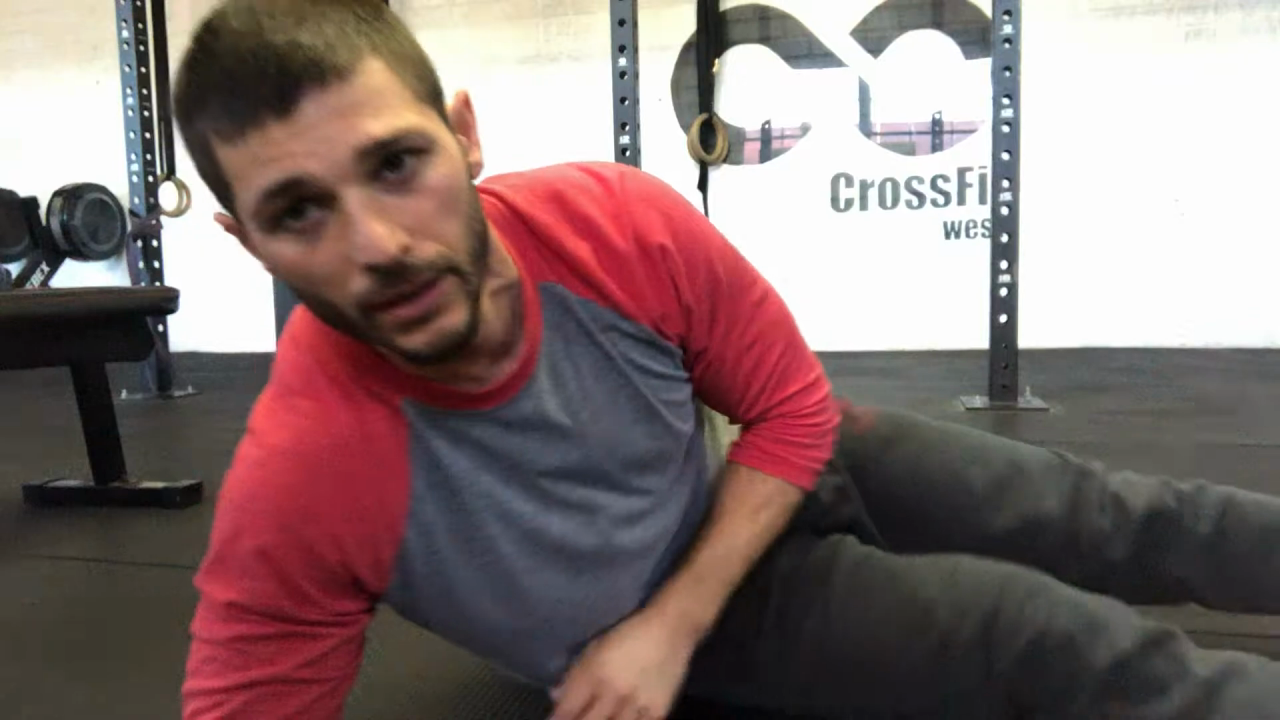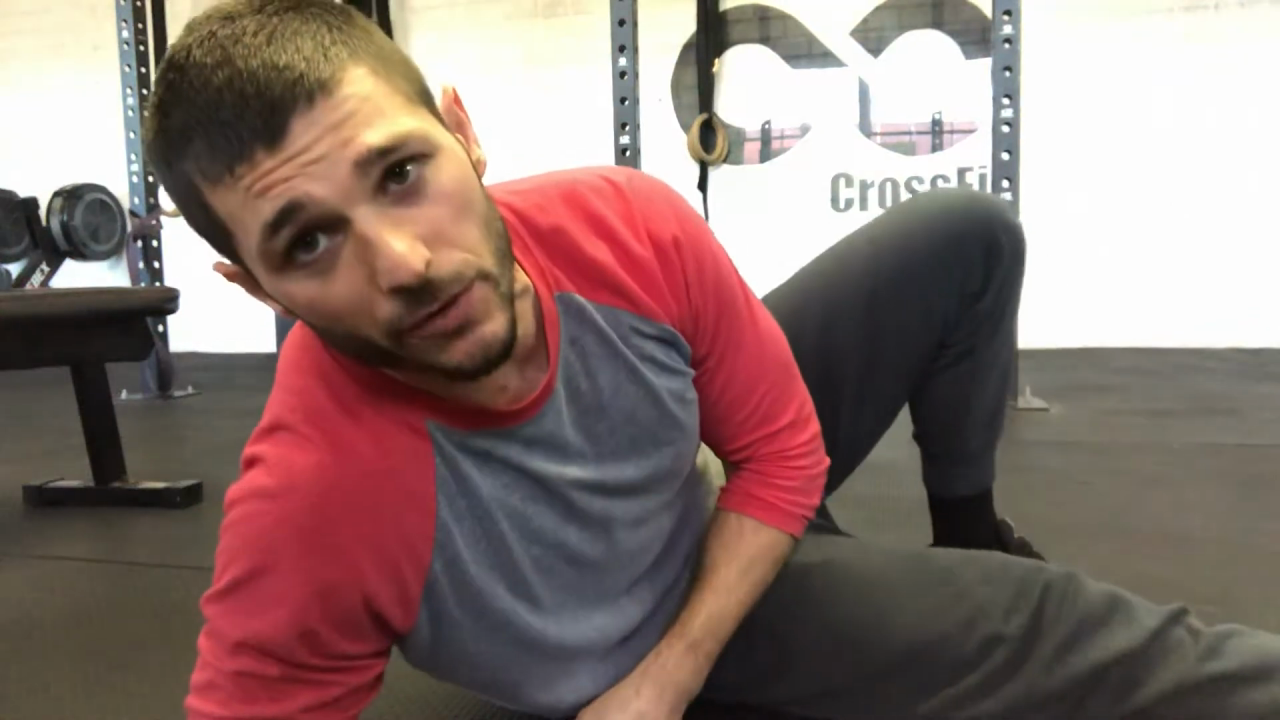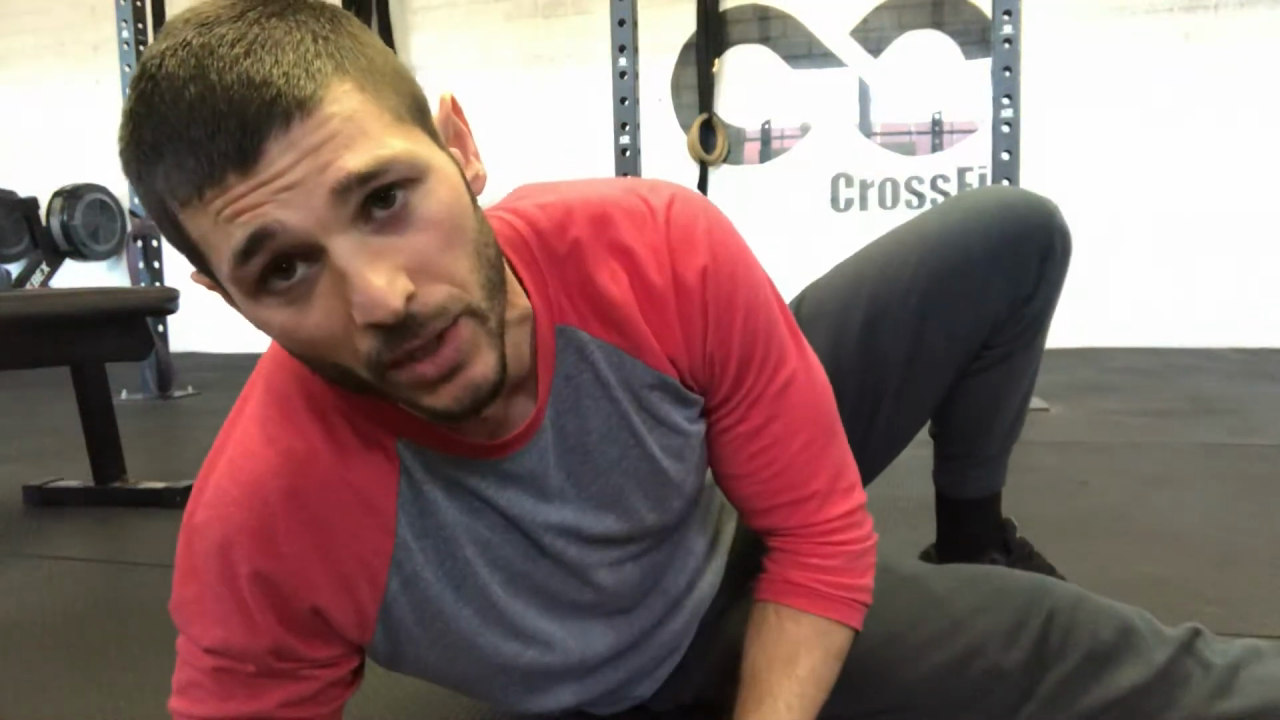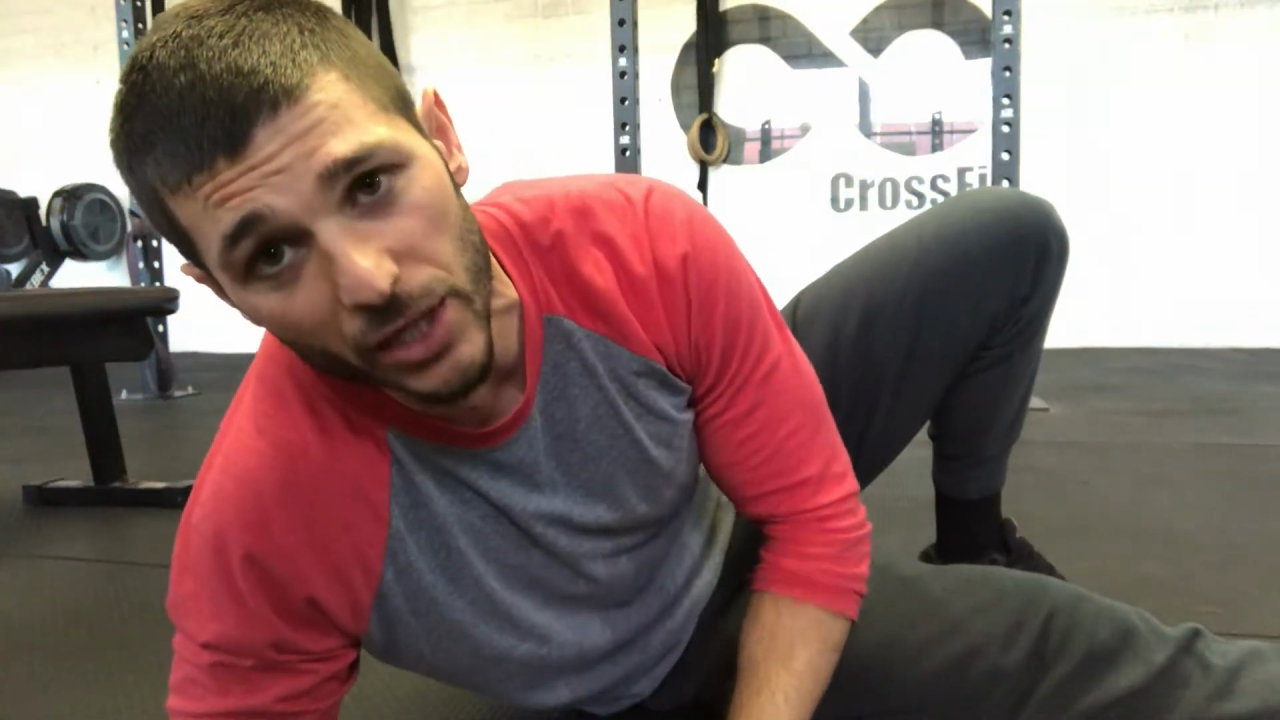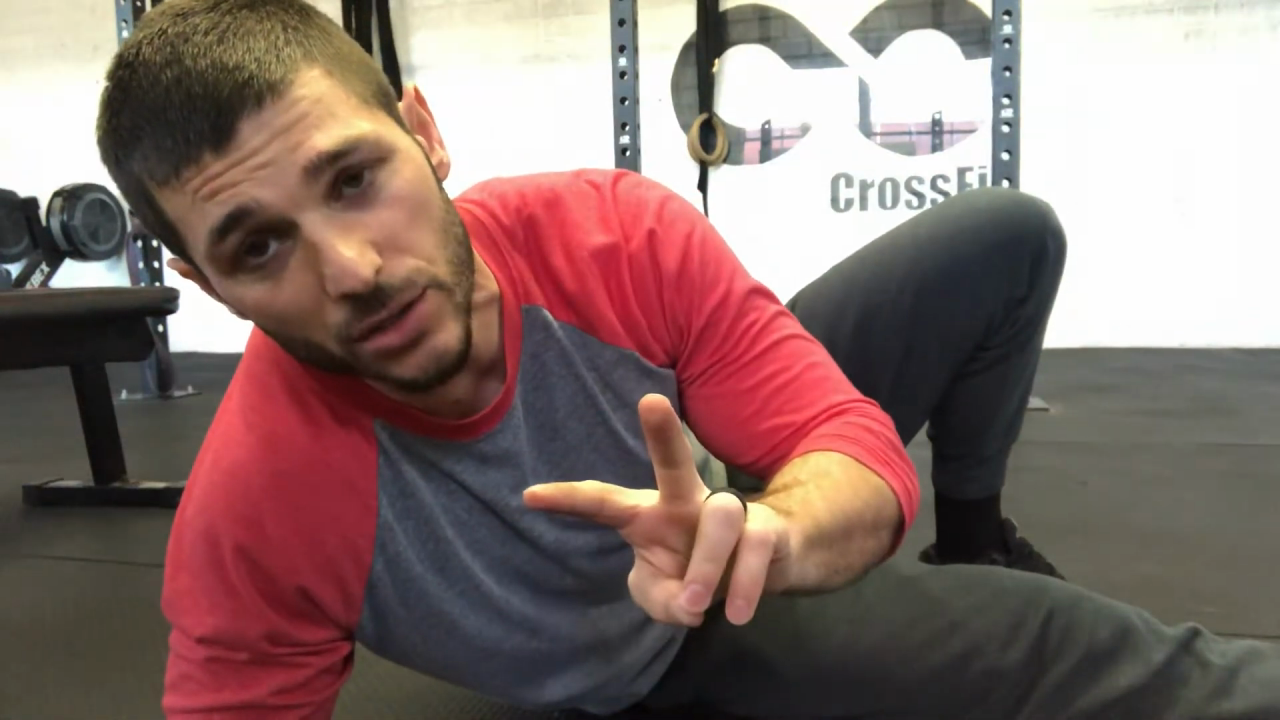
dt=1s
person 1, frame 1
left shoulder: (621, 224)
right shoulder: (296, 486)
left elbow: (797, 409)
left wrist: (677, 625)
left hip: (765, 483)
right hip: (636, 627)
left knee: (1113, 524)
person 1, frame 2
left shoulder: (628, 226)
right shoulder: (303, 510)
left elbow: (783, 453)
left hip: (738, 530)
right hip: (649, 629)
left knee: (967, 237)
left ankle: (967, 536)
person 1, frame 3
left shoulder: (664, 248)
right shoulder: (260, 527)
left elbow: (821, 535)
left hip: (763, 527)
left knee: (1012, 237)
left ankle: (972, 543)
person 1, frame 4
left shoulder: (645, 244)
right shoulder: (255, 528)
left elbow: (812, 519)
left hip: (748, 522)
left knee: (1009, 238)
left ankle: (972, 545)
person 1, frame 5
left shoulder: (618, 233)
right shoulder: (250, 515)
left elbow: (854, 451)
left wrist: (772, 529)
left hip: (724, 484)
left knee: (1005, 238)
left ankle: (975, 535)
